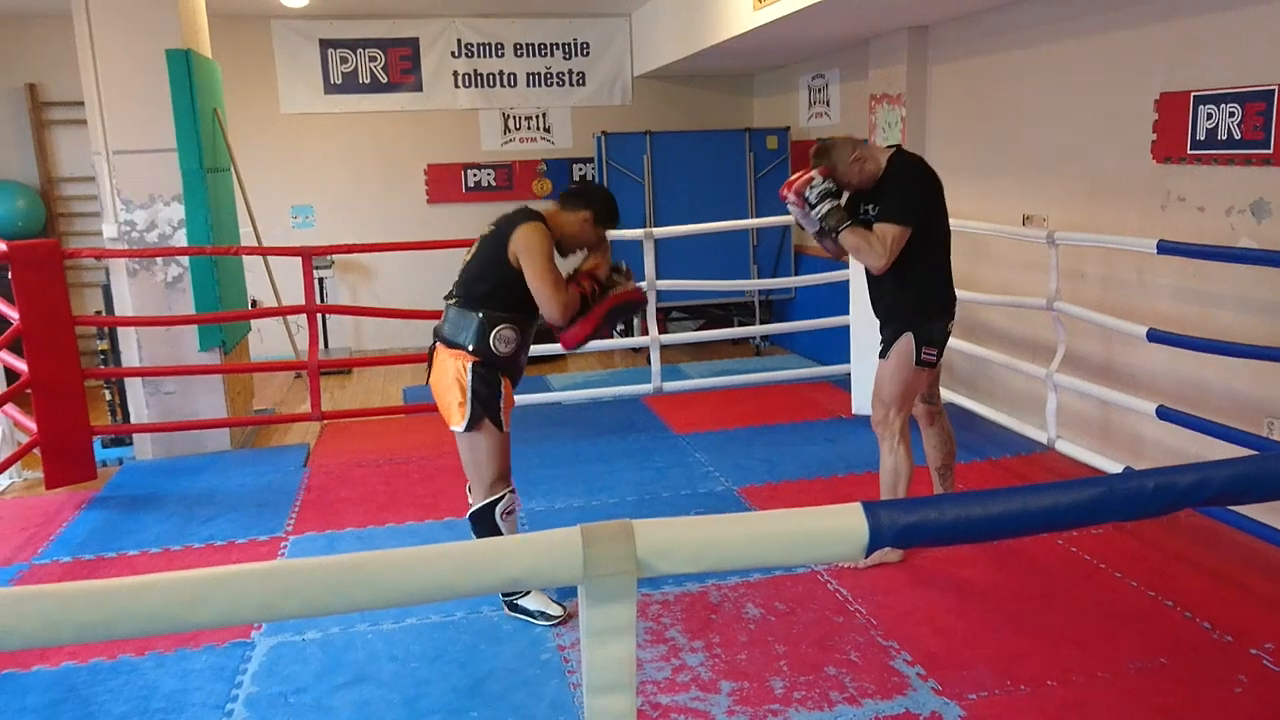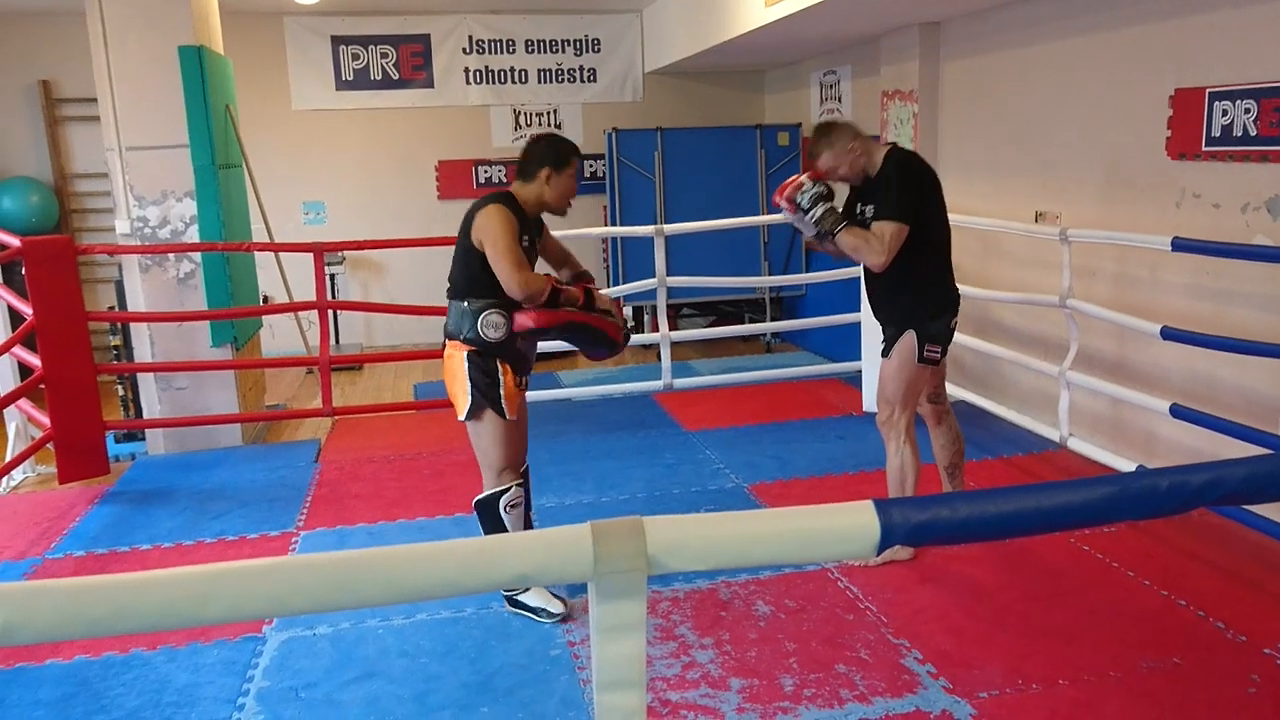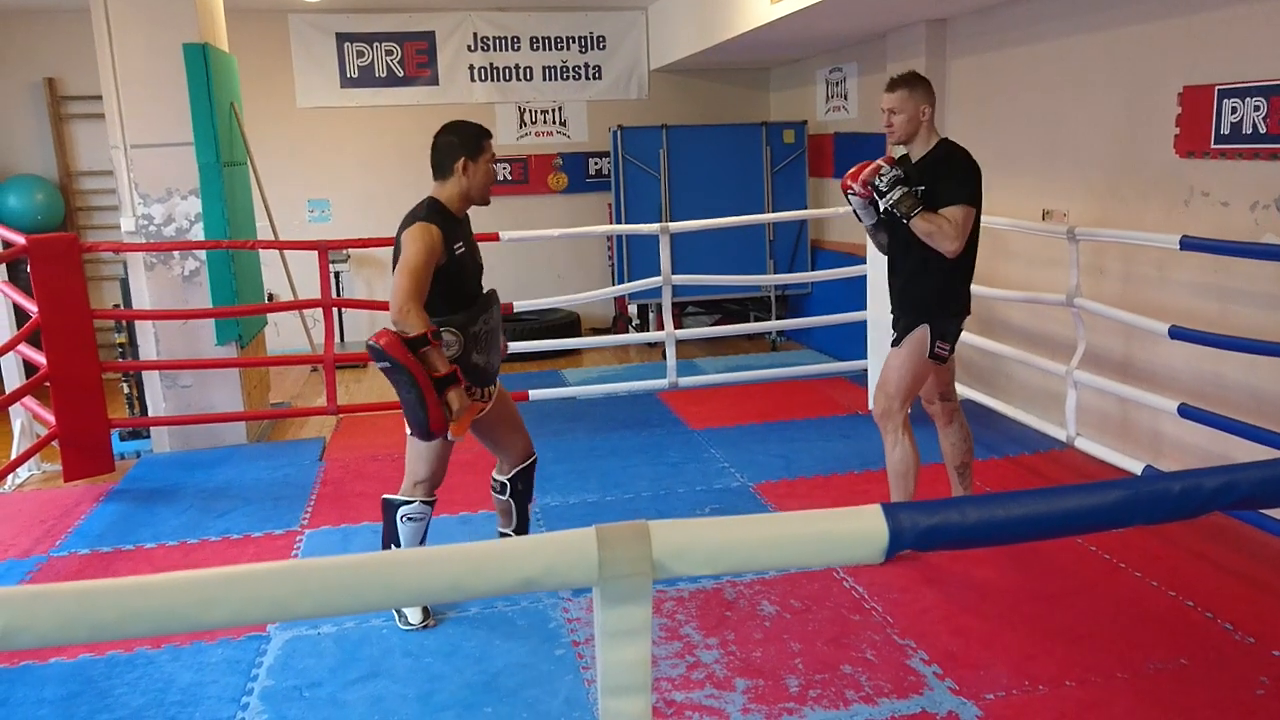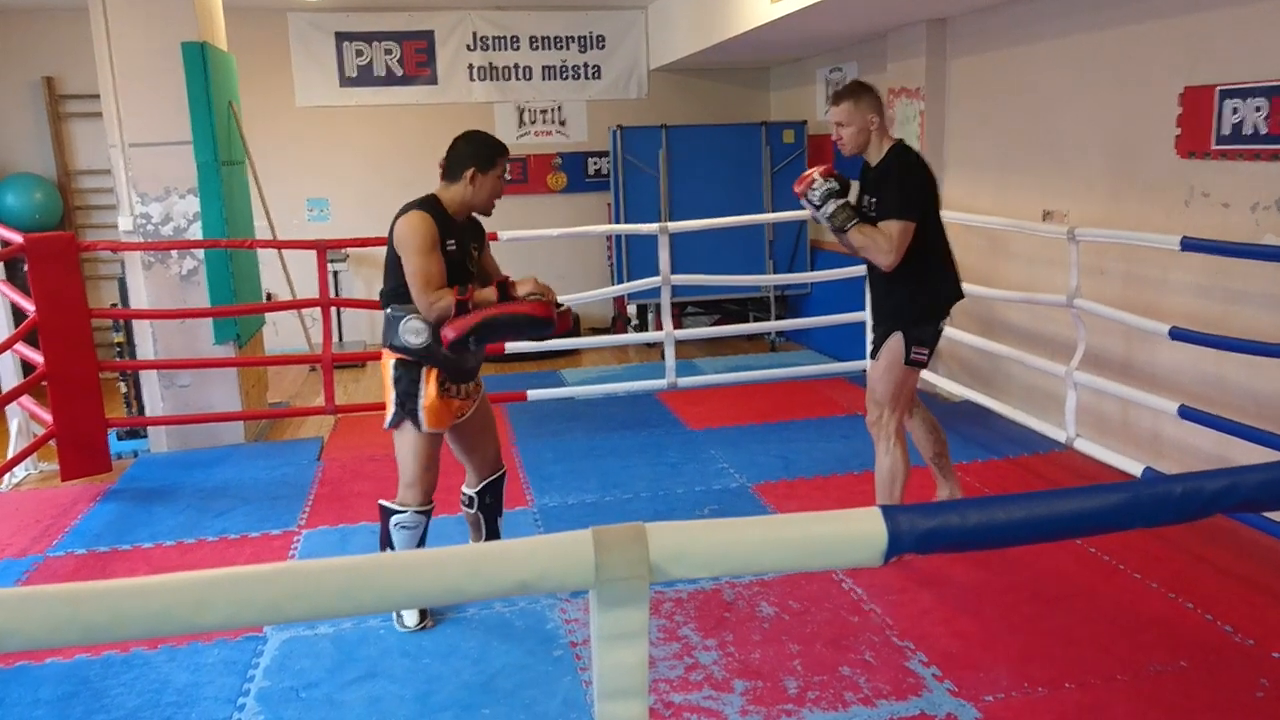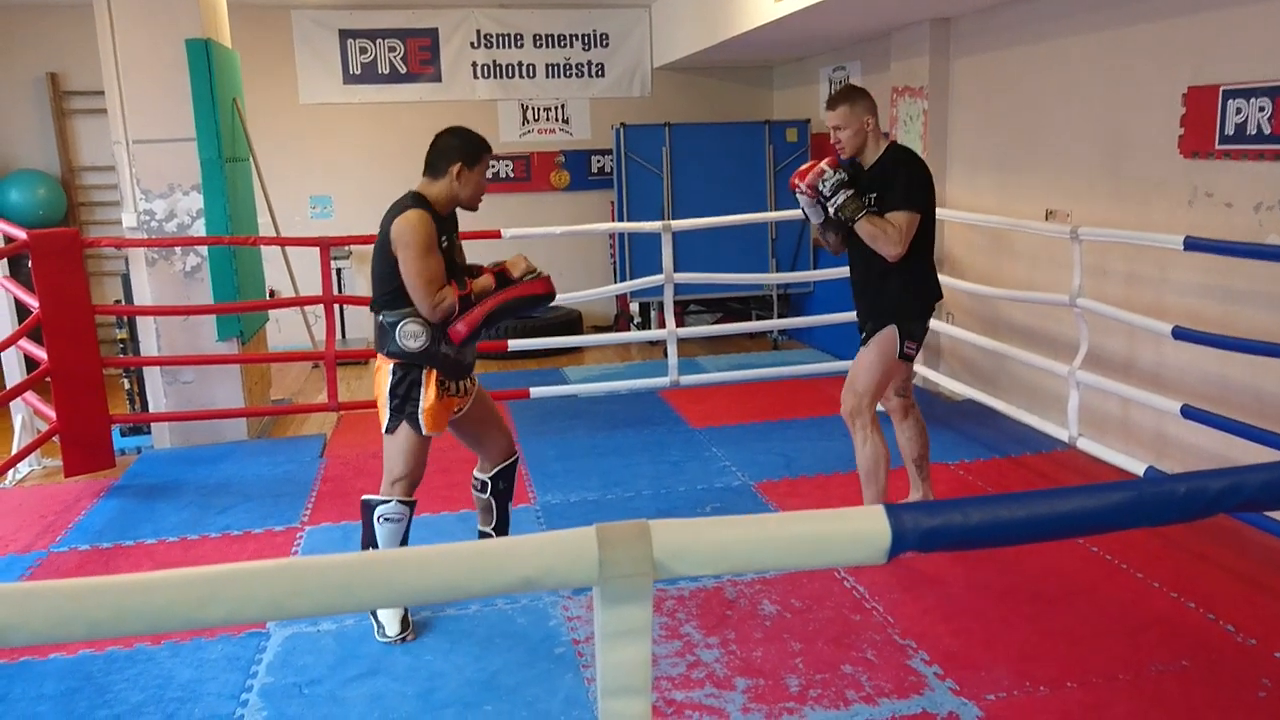
dt=0.5s
person 1, frame 1
left shoulder: (521, 225)
right shoulder: (534, 233)
left elbow: (530, 297)
right elbow: (557, 311)
left wrist: (585, 279)
right wrist: (593, 280)
left hip: (474, 364)
right hip: (470, 369)
left knee: (489, 477)
right knee: (492, 484)
right ankle: (514, 591)
person 1, frame 2
left shoulder: (529, 220)
right shoulder: (495, 214)
left elbow: (564, 263)
right elbow: (519, 285)
left wrist: (594, 300)
right wrist: (585, 300)
left hip: (506, 358)
right hip: (479, 361)
left knee: (515, 464)
right knee: (500, 477)
right ankle: (516, 585)
person 1, frame 3
left shoulder: (457, 221)
right shoulder: (425, 230)
right elbow: (405, 311)
left wrist: (488, 334)
right wrist: (448, 380)
left hip: (475, 373)
right hip: (438, 381)
left knee: (519, 454)
right knee: (421, 486)
person 1, frame 4
left shoulder: (471, 227)
right shoulder: (418, 221)
left elbow: (492, 288)
right elbow: (433, 303)
left wrist: (531, 294)
right wrist: (509, 290)
left hip: (460, 373)
right hip: (417, 375)
left knee: (488, 469)
right knee: (416, 490)
person 1, frame 5
left shoulder: (443, 216)
right shoulder: (411, 220)
right elbow: (436, 305)
left wrist: (516, 280)
right wrist: (501, 274)
left hip: (451, 368)
right hip: (411, 374)
left knee: (500, 452)
right knee: (399, 486)
person 2, frame 1
left shoulder: (908, 177)
right shoulder: (866, 183)
left elbow: (879, 257)
right elbow: (840, 249)
left wrist: (831, 210)
right wrist: (812, 218)
left hip: (920, 312)
right hip: (904, 310)
left knee: (887, 418)
right knee: (926, 408)
left ankle: (888, 539)
person 2, frame 2
left shoulder: (903, 175)
right shoulder: (864, 182)
left elbow: (877, 255)
right elbow: (843, 248)
left wrist: (827, 212)
right wrist: (809, 223)
left hip: (923, 311)
right hip: (909, 311)
left knee: (892, 417)
right knee: (934, 407)
left ankle: (896, 538)
person 2, frame 3
left shoulder: (954, 165)
right shoulder: (901, 168)
left elbow: (951, 241)
left wrist: (901, 199)
right wrist: (870, 214)
left hip: (935, 307)
right hip: (914, 301)
left knee: (888, 409)
right knee: (941, 407)
person 2, frame 4
left shoulder: (904, 170)
right shoulder: (873, 171)
left elbow: (886, 254)
right elbow: (863, 244)
left wrist: (838, 207)
right wrist: (828, 215)
left hip: (913, 310)
right hip: (901, 306)
left knee: (882, 419)
right knee: (905, 405)
right ankle: (949, 491)
person 2, frame 5
left shoulder: (904, 168)
right shoulder: (855, 173)
left elbow: (893, 245)
right elbow: (838, 245)
left wrist: (844, 199)
right wrist: (817, 212)
left hip: (901, 307)
right hip: (877, 305)
left knee: (856, 408)
right knee: (898, 402)
right ankle: (921, 497)
